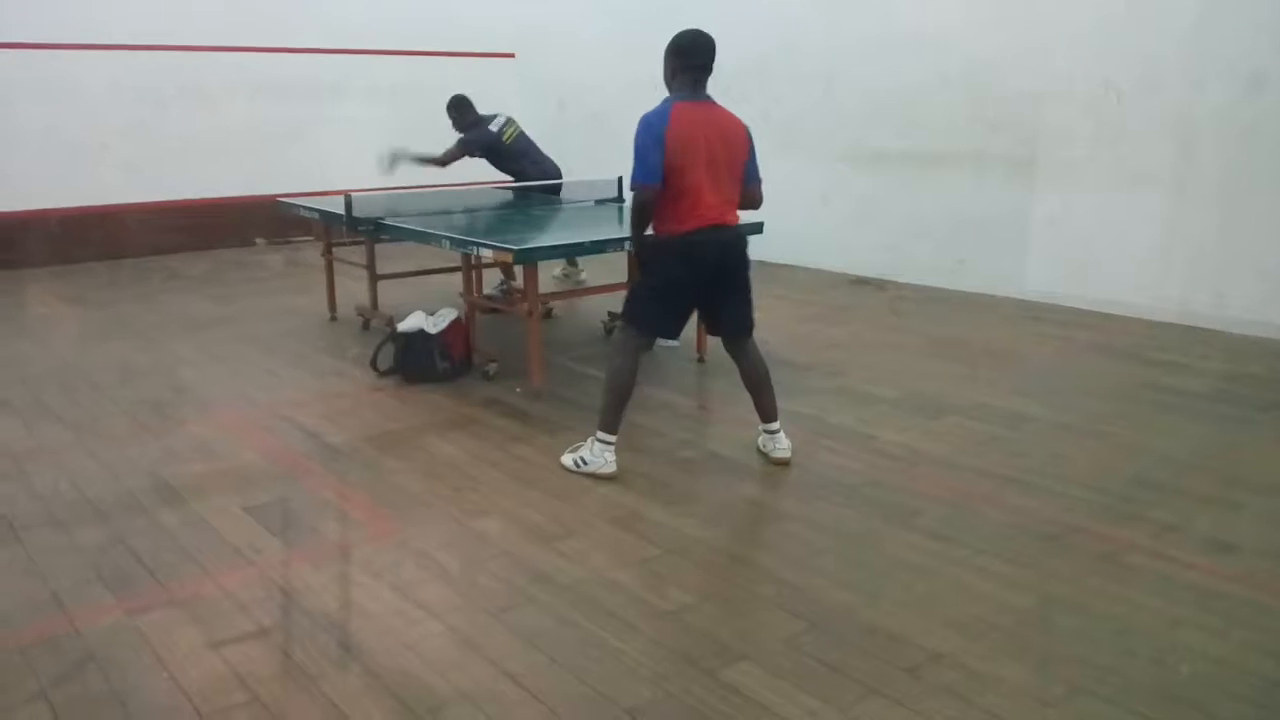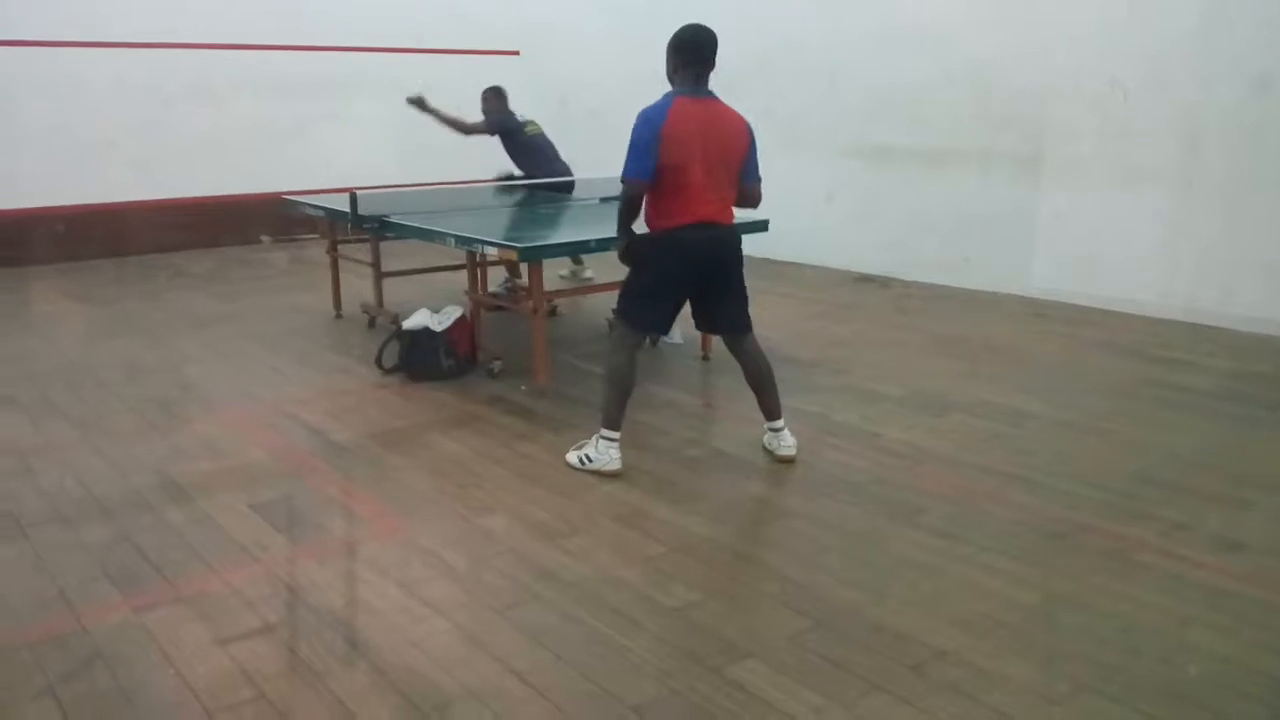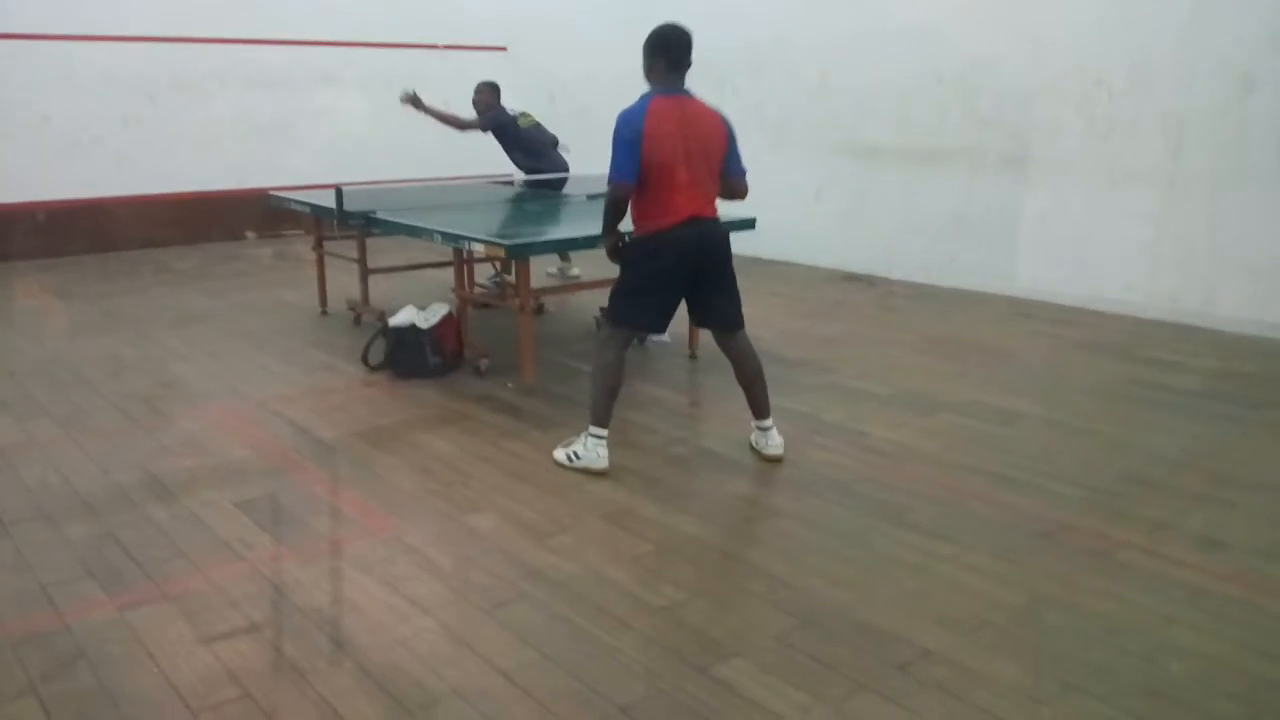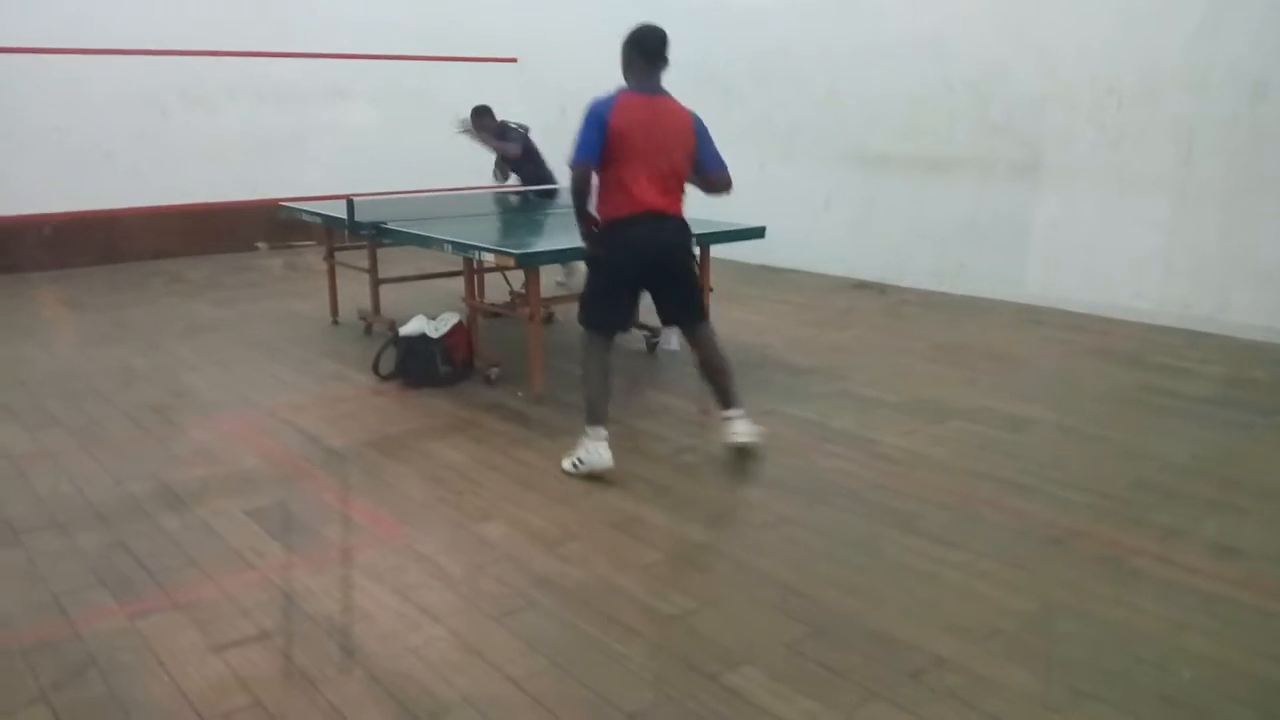
dt=0.3s
person 1, frame 1
left shoulder: (657, 122)
right shoulder: (737, 127)
left elbow: (646, 195)
right elbow: (753, 198)
left wrist: (637, 238)
left hip: (679, 247)
right hip: (729, 244)
left knee: (629, 342)
right knee: (741, 343)
left ankle: (602, 448)
right ankle: (774, 435)
person 1, frame 2
left shoulder: (655, 118)
right shoulder: (738, 124)
left elbow: (634, 190)
right elbow: (751, 197)
left wrist: (624, 235)
left hip: (670, 244)
right hip: (722, 242)
left knee: (625, 339)
right knee: (741, 339)
left ankle: (607, 445)
right ankle: (779, 432)
person 1, frame 3
left shoulder: (634, 119)
right shoulder: (716, 121)
left elbow: (620, 192)
right elbow: (737, 189)
left wrist: (610, 233)
left hip: (658, 243)
right hip: (709, 238)
left knee: (614, 337)
right knee: (733, 337)
left ankle: (594, 443)
right ankle: (767, 432)
person 1, frame 4
left shoulder: (604, 111)
right shoulder: (688, 120)
left elbow: (580, 177)
right elbow: (719, 183)
left wrist: (583, 219)
left hip: (621, 236)
right hip: (671, 234)
left knee: (596, 339)
right knee: (699, 331)
left ankle: (595, 443)
right ankle: (734, 420)
person 2, frame 1
left shoulder: (478, 135)
right shoulder: (499, 118)
left elbow: (443, 161)
left wrist: (405, 156)
right wrist: (476, 151)
left hip: (535, 182)
right hip: (552, 175)
left ankle: (509, 283)
right ankle: (573, 269)
person 2, frame 2
left shoulder: (504, 120)
right shoulder: (524, 123)
left elbow: (466, 129)
left wrist: (429, 108)
right wrist: (522, 177)
left hip: (547, 182)
right hip: (564, 178)
left ankle: (515, 281)
right ankle: (580, 268)
person 2, frame 3
left shoulder: (497, 116)
right shoulder: (514, 116)
left elbow: (462, 124)
right elbow: (553, 140)
left wrist: (423, 107)
left hip: (545, 173)
right hip: (557, 169)
left ankle: (504, 276)
right ankle: (566, 265)
person 2, frame 4
left shoulder: (512, 134)
right shoulder: (502, 133)
left elbow: (513, 153)
left wrist: (480, 137)
left hip: (541, 188)
right hip: (530, 185)
